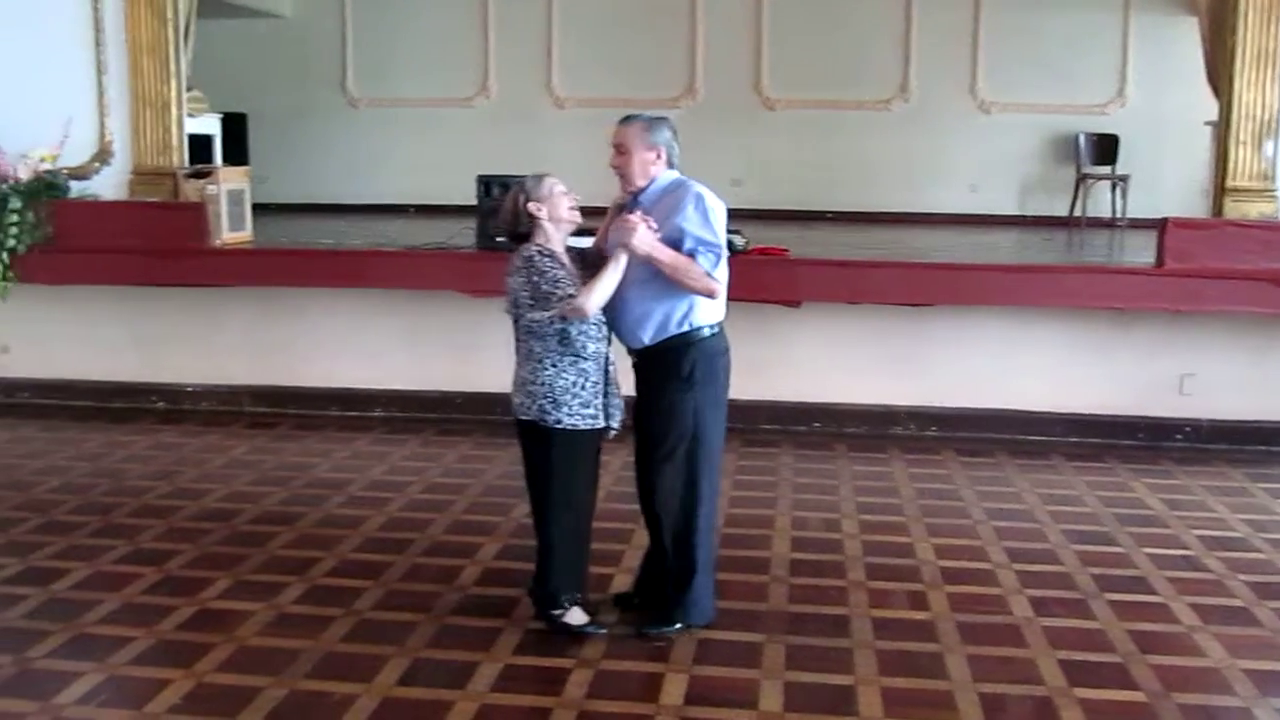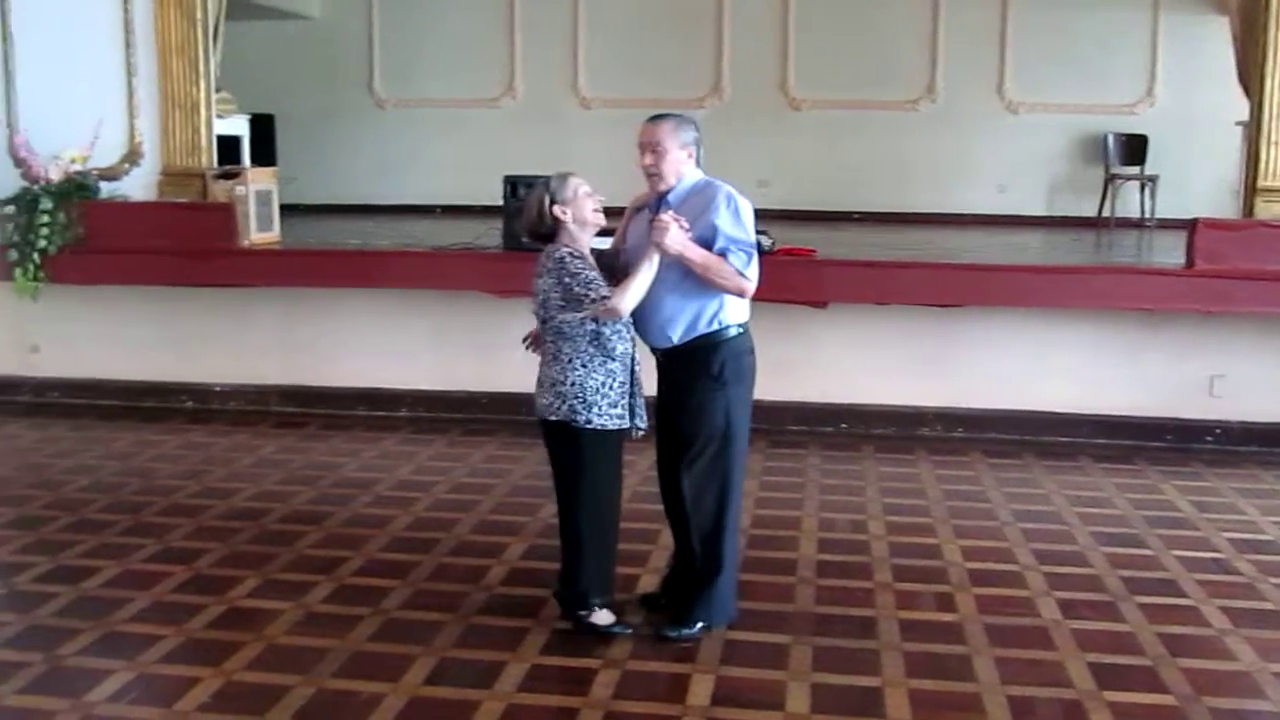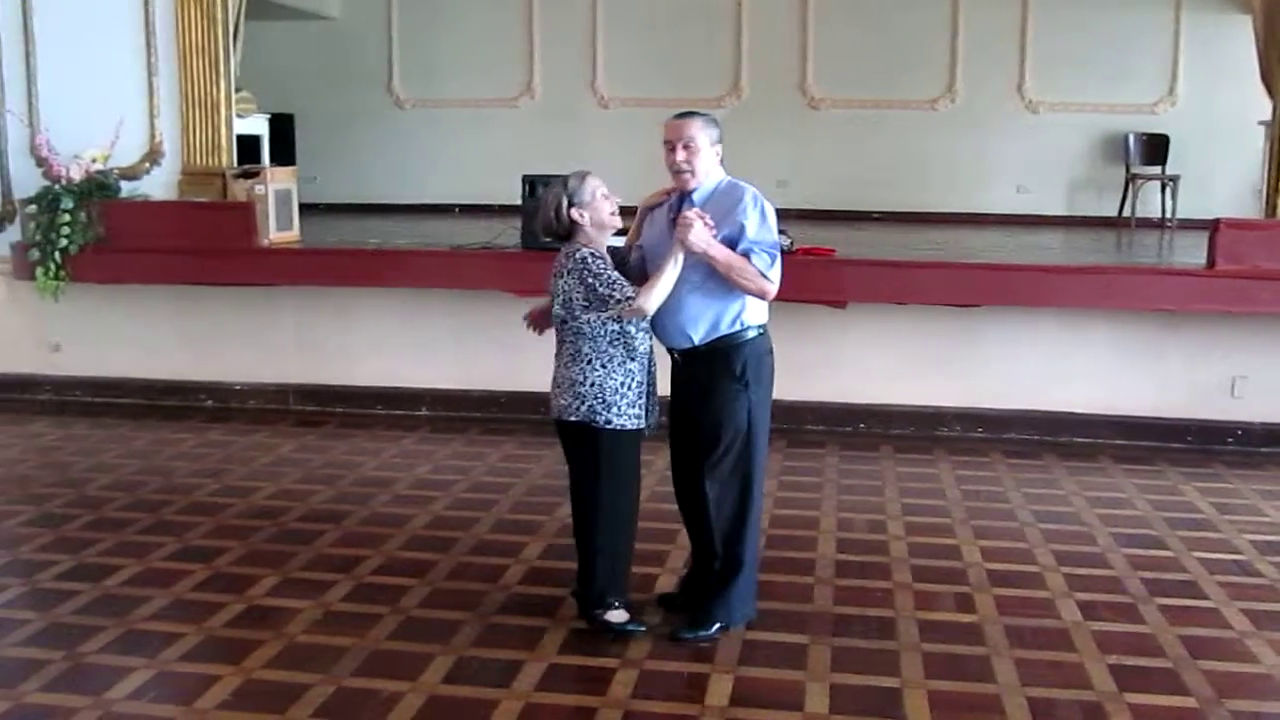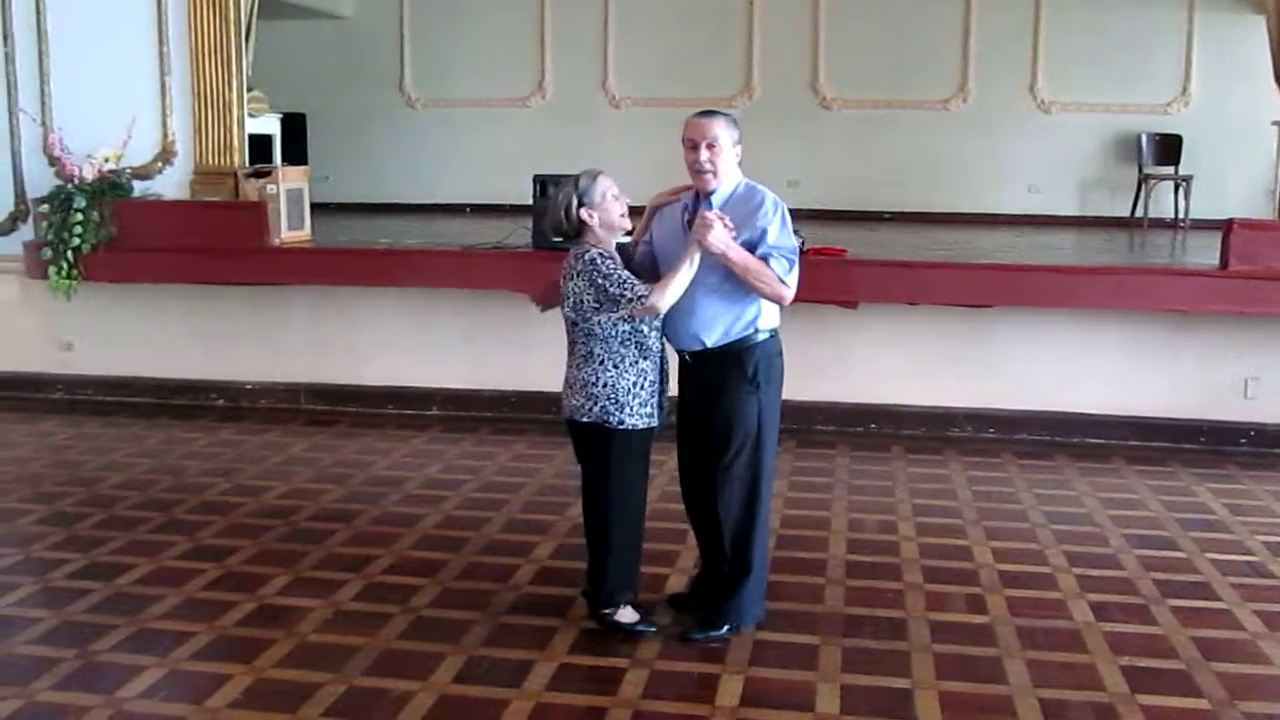
dt=0.2s
person 1, frame 1
left shoulder: (692, 200)
right shoulder: (627, 211)
left elbow: (712, 283)
left wrist: (649, 248)
left hip: (690, 357)
right hip: (652, 358)
left knee: (683, 479)
right knee: (655, 476)
left ankle: (687, 601)
right ankle: (656, 583)
person 1, frame 2
left shoulder: (720, 201)
right shoulder: (643, 215)
left elbow: (743, 283)
left wrist: (682, 247)
left hip: (716, 358)
right hip: (673, 359)
left knee: (709, 479)
right knee: (675, 477)
left ankle: (710, 602)
right ankle: (684, 582)
person 1, frame 3
left shoulder: (744, 202)
right shoulder: (660, 215)
left elbow: (766, 285)
right elbow: (625, 280)
left wrist: (706, 245)
left hip: (735, 359)
right hip: (687, 361)
left knee: (729, 481)
right knee: (690, 477)
left ankle: (728, 603)
right ankle: (701, 581)
person 1, frame 4
left shoulder: (763, 206)
right shoulder: (669, 213)
left elbow: (783, 290)
right elbow: (635, 273)
left wrist: (724, 247)
left hip: (745, 363)
right hip: (693, 364)
left knee: (739, 484)
right knee: (697, 479)
left ankle: (736, 604)
right ankle: (711, 581)
person 2, frame 1
left shoulder: (564, 259)
right shoulder: (531, 262)
left elbow: (598, 266)
right elbow: (583, 305)
right wrist: (626, 251)
left hip: (581, 403)
right hip: (553, 407)
left knee: (575, 502)
right knee: (561, 503)
left ankle: (558, 588)
right ankle: (556, 601)
person 2, frame 2
left shoulder: (582, 259)
right shoulder: (560, 263)
right elbow: (617, 305)
right wrist: (656, 249)
left hip: (600, 403)
right hip: (578, 407)
left knee: (598, 502)
right knee: (587, 503)
left ankle: (582, 589)
right ankle: (583, 602)
person 2, frame 3
left shoulder: (596, 258)
right shoulder: (580, 263)
right elbow: (642, 304)
left wrist: (644, 214)
right wrist: (681, 247)
left hip: (614, 403)
right hip: (595, 407)
left knee: (613, 501)
right knee: (603, 502)
left ankle: (598, 589)
right ankle: (598, 601)
person 2, frame 4
left shoulder: (606, 257)
right shoulder: (589, 263)
right elbow: (654, 302)
left wrist: (653, 211)
right wrist: (699, 247)
left hip: (625, 403)
right hip: (607, 406)
left knee: (621, 500)
right knee: (613, 502)
left ankle: (609, 589)
right ankle: (609, 600)
